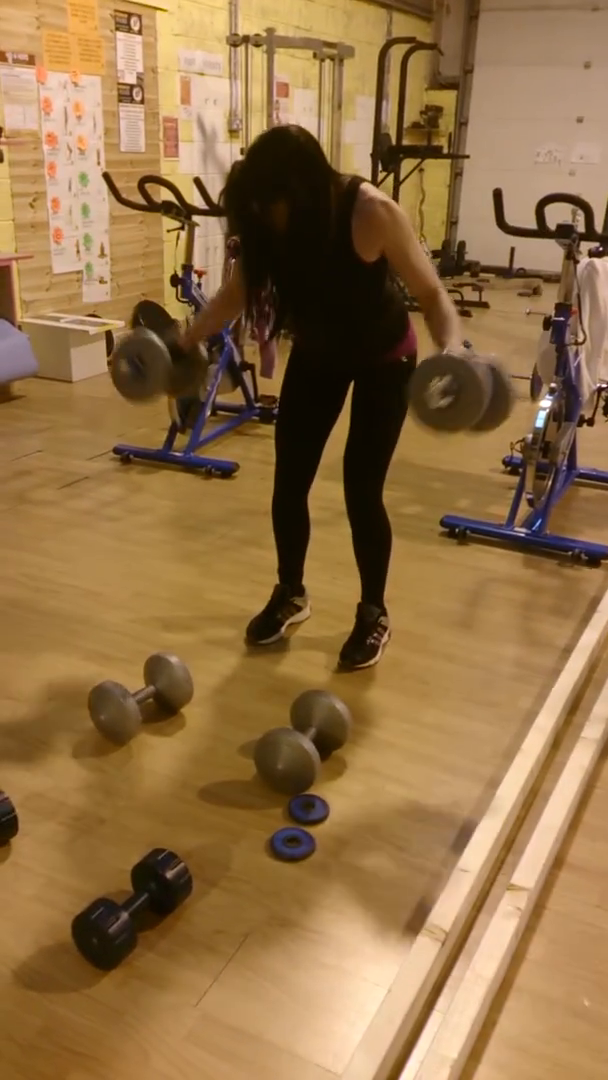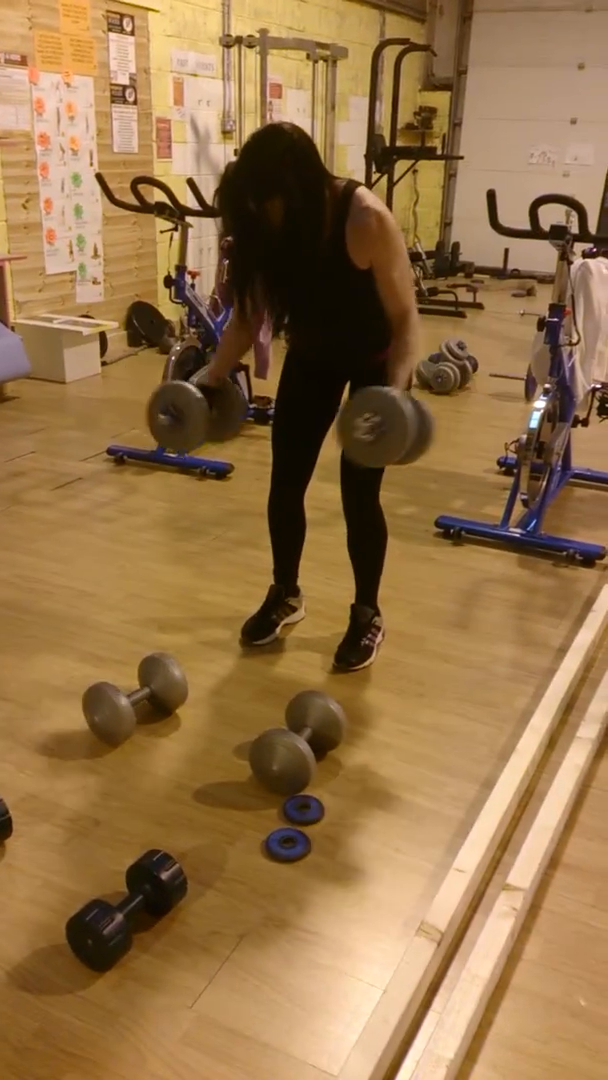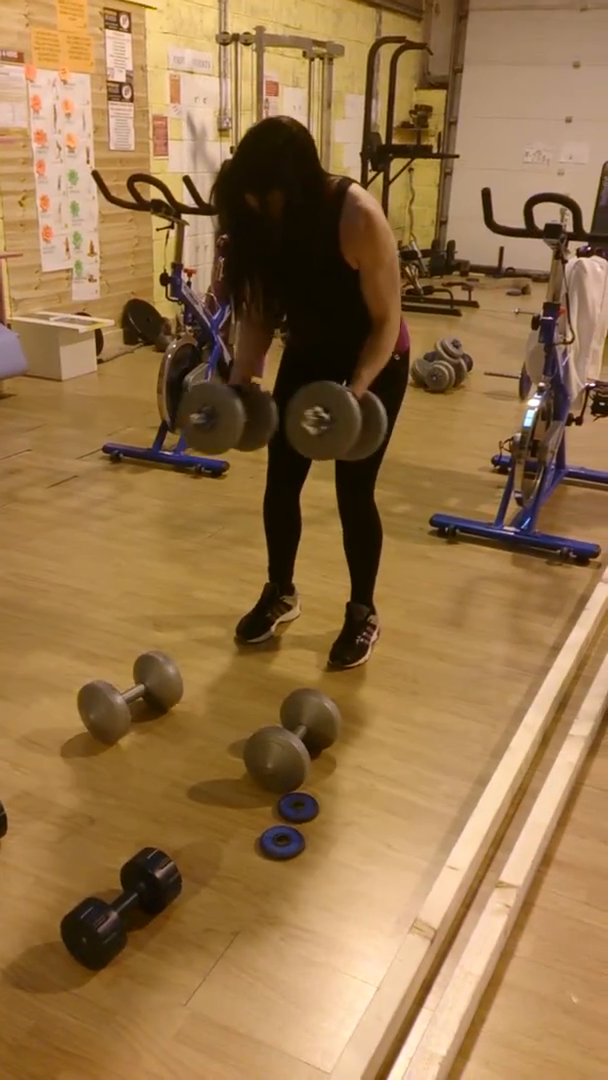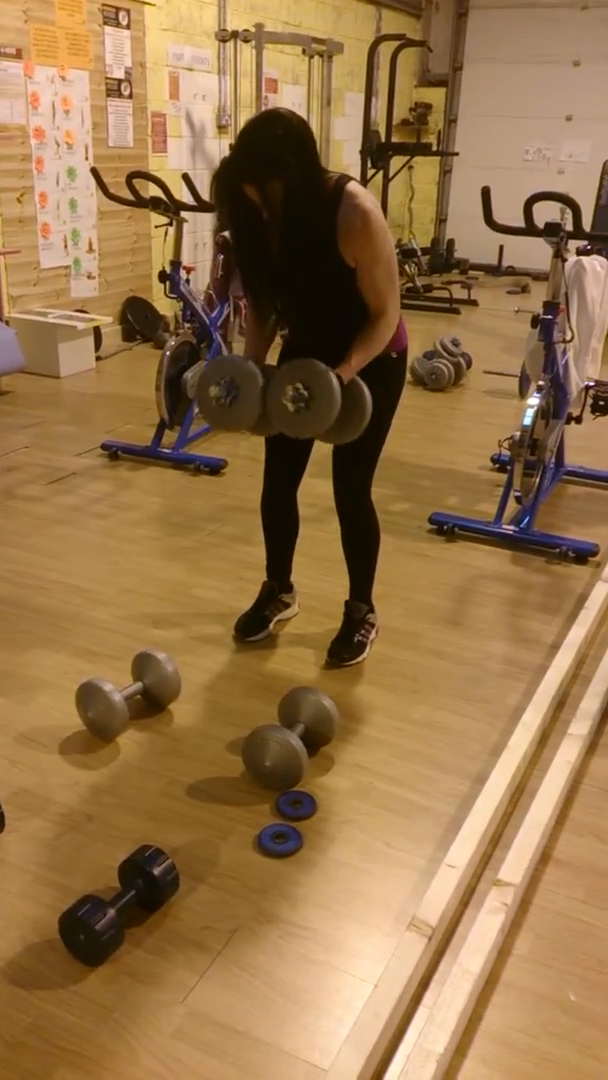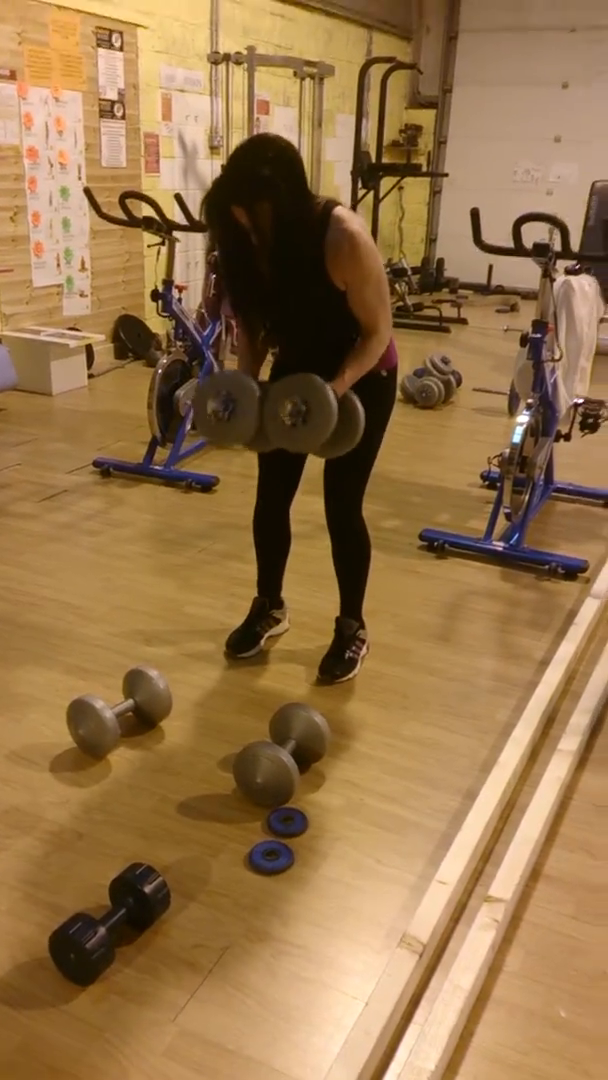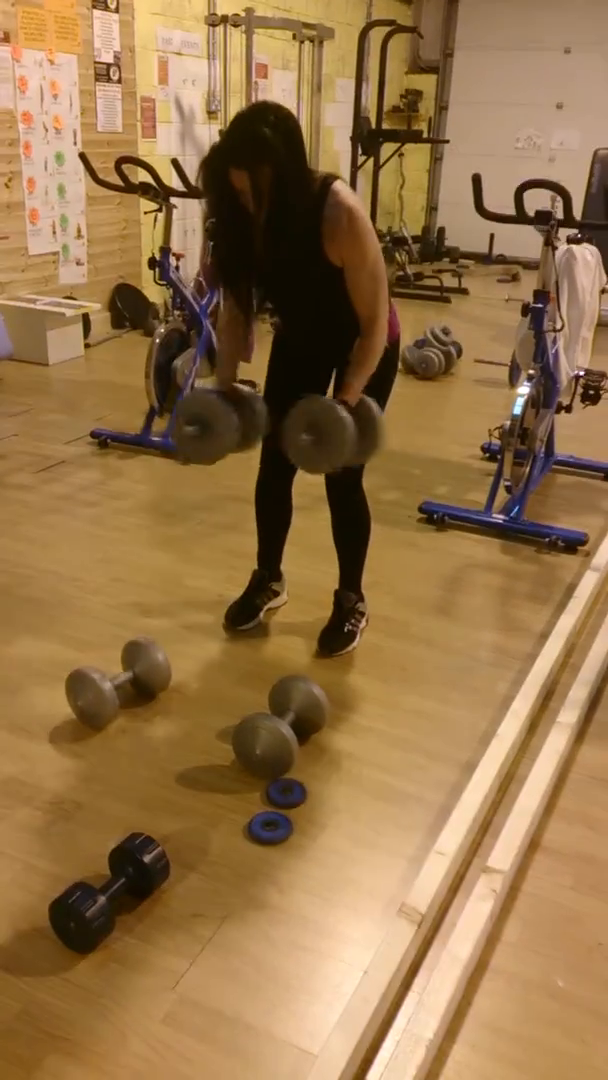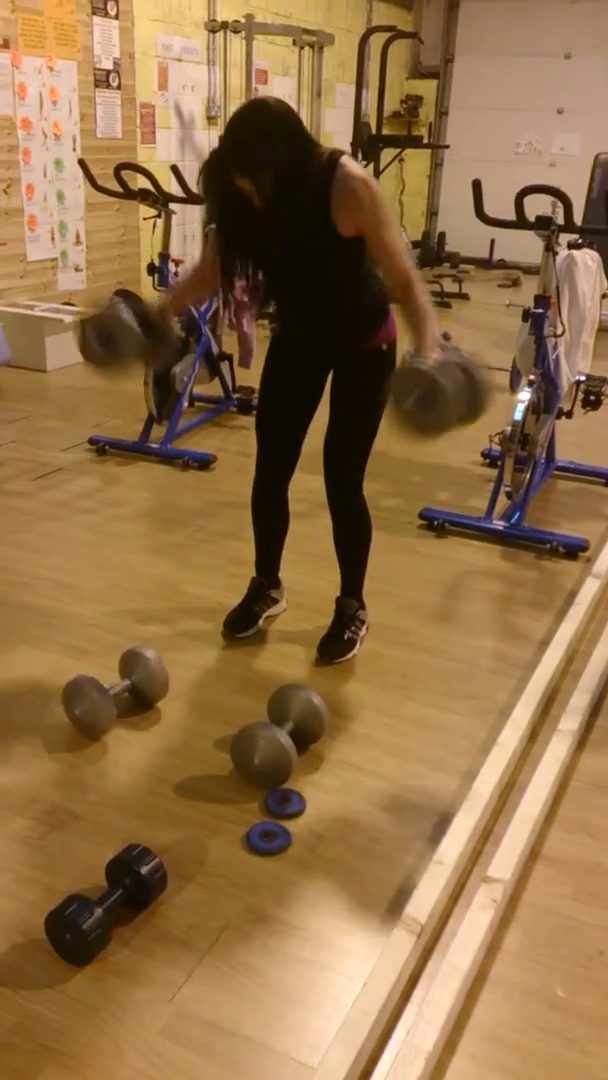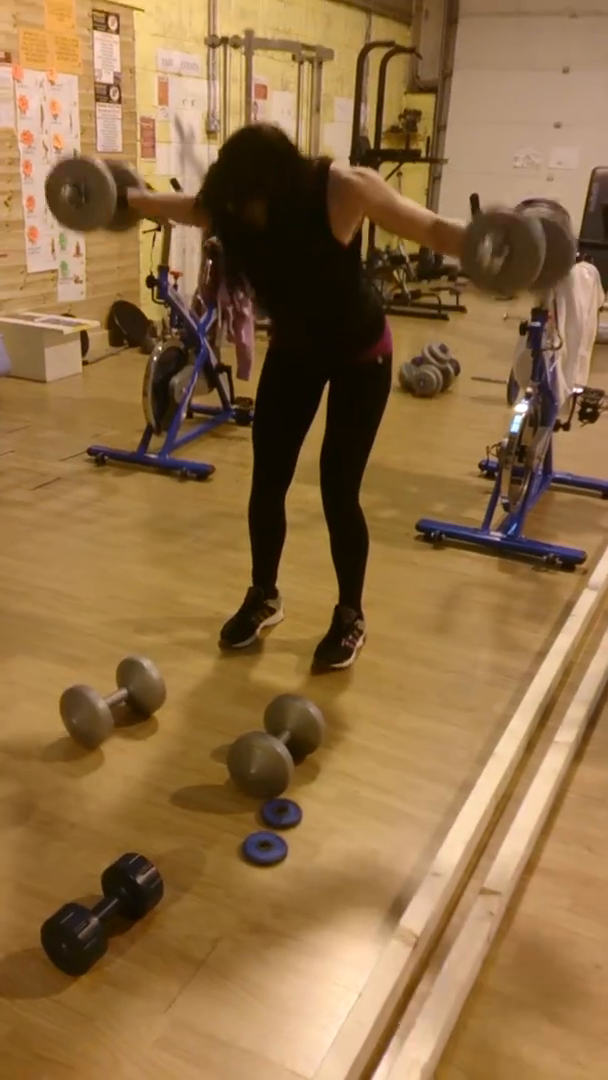
dt=0.2s
person 1, frame 1
left shoulder: (371, 213)
right shoulder: (269, 221)
left elbow: (431, 294)
right elbow: (241, 290)
left wrist: (451, 355)
right wrist: (186, 340)
left hip: (381, 359)
right hip: (314, 354)
left knee: (360, 491)
right knee: (288, 482)
left ankle: (373, 613)
right ankle: (289, 594)
person 1, frame 2
left shoulder: (366, 220)
right shoulder: (263, 225)
left elbow: (404, 318)
right elbow: (249, 309)
left wrist: (395, 393)
right wrist: (214, 377)
left hip: (375, 360)
right hip: (310, 357)
left knee: (358, 492)
right knee: (285, 482)
left ankle: (367, 614)
right ankle: (284, 595)
person 1, frame 3
left shoulder: (359, 217)
right shoulder: (259, 221)
left elbow: (387, 319)
right elbow: (257, 310)
left wrist: (354, 395)
right wrist: (241, 382)
left hip: (373, 361)
right hip: (307, 354)
left knee: (353, 489)
right knee: (281, 480)
left ankle: (363, 612)
right ankle: (279, 593)
person 1, frame 4
left shoulder: (355, 213)
right shoulder: (256, 215)
left elbow: (386, 311)
right elbow: (261, 299)
left wrist: (341, 379)
right wrist: (251, 365)
left hip: (370, 357)
right hip: (303, 349)
left knee: (350, 487)
right knee: (278, 477)
left ankle: (361, 611)
right ankle: (277, 591)
person 1, frame 5
left shoulder: (343, 237)
right shoulder: (246, 239)
left elbow: (379, 327)
right elbow: (251, 317)
left wrist: (333, 388)
right wrist: (249, 378)
left hip: (362, 375)
right hip: (296, 367)
left knee: (341, 503)
right knee: (270, 493)
left ankle: (352, 627)
right ankle: (268, 607)
person 1, frame 6
left shoulder: (339, 213)
right shoulder: (243, 214)
left elbow: (373, 318)
right elbow: (237, 303)
left wrist: (347, 402)
right wrist: (224, 384)
left hip: (359, 347)
right hip: (297, 341)
left knee: (341, 476)
right knee: (273, 465)
left ankle: (351, 601)
right ankle: (267, 580)
person 1, frame 7
left shoulder: (348, 186)
right shoulder: (246, 194)
left elbow: (405, 277)
right elbow: (218, 264)
left wrist: (428, 350)
right wrist: (162, 310)
left hip: (362, 344)
right hip: (295, 339)
left knee: (342, 478)
right knee: (270, 470)
left ankle: (352, 606)
right ankle: (266, 586)
person 1, frame 8
left shoulder: (344, 189)
right shoulder: (245, 197)
left elbow: (431, 228)
right elbow: (196, 207)
right wrist: (135, 201)
left hip: (359, 355)
right hip: (292, 351)
left knee: (338, 489)
right knee: (267, 480)
left ankle: (350, 616)
right ankle: (264, 596)
